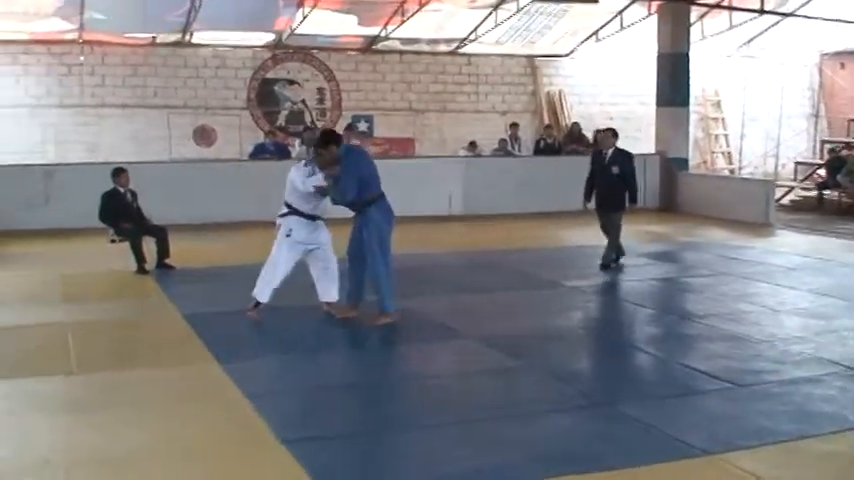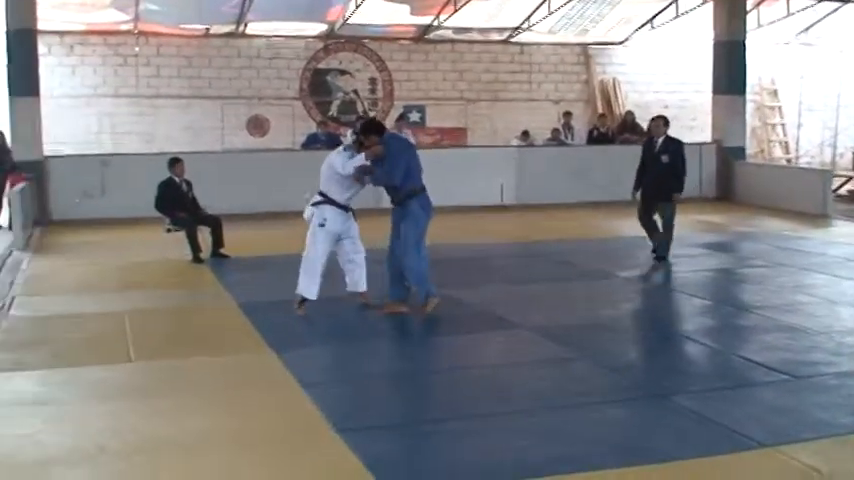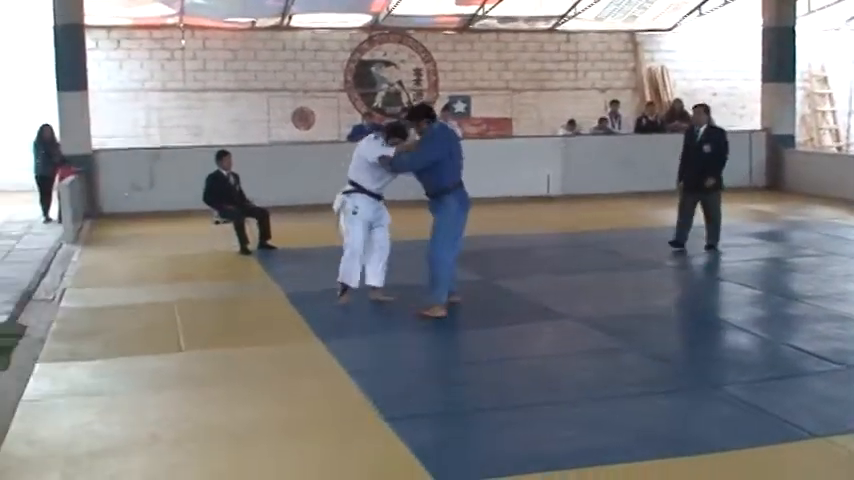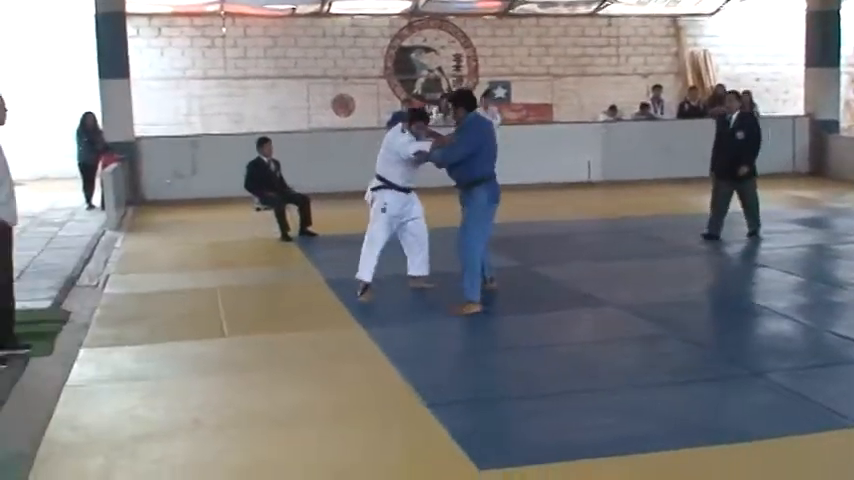
dt=0.2s
person 1, frame 1
left shoulder: (352, 159)
right shoulder: (349, 154)
left elbow: (345, 195)
left wrist: (329, 191)
right wrist: (329, 171)
left hip: (376, 214)
right hip: (366, 213)
left knee: (378, 262)
right knee: (355, 259)
left ankle: (388, 311)
right ankle: (352, 306)
person 1, frame 2
left shoulder: (397, 147)
right shoulder: (392, 145)
left elbow: (392, 177)
left wrist: (371, 171)
left hip: (414, 207)
right hip: (403, 206)
left knee: (406, 254)
right knee: (395, 255)
left ankle: (429, 295)
right ankle: (399, 301)
person 1, frame 3
left shoulder: (440, 138)
right shoulder: (440, 134)
left elbow: (413, 162)
right elbow: (421, 157)
left wrist: (390, 161)
right wrist: (408, 149)
left hip: (451, 201)
right hip: (445, 199)
left knee: (440, 251)
right knee: (443, 249)
left ankle: (439, 304)
right ankle: (449, 293)
person 1, frame 4
left shoulder: (473, 128)
right shoulder: (478, 124)
left elbow: (448, 156)
right elbow: (456, 145)
left wrist: (431, 152)
right wrist: (442, 142)
left hip: (480, 193)
right hip: (477, 191)
left knee: (469, 244)
right knee: (476, 241)
left ankle: (472, 300)
right ankle: (487, 279)
person 2, frame 1
right shoulder: (300, 170)
right elbow: (306, 185)
left hip: (314, 224)
right hip: (294, 223)
left knee: (327, 263)
right knee: (279, 263)
left ankle: (329, 302)
right ankle: (258, 302)
person 2, frame 2
left shoulder: (360, 162)
right shoulder: (339, 156)
right elbow: (348, 168)
right wrist: (368, 156)
left hip: (344, 214)
right hip: (325, 212)
left knee: (354, 254)
right knee: (316, 255)
left ankle: (360, 293)
right ankle: (304, 298)
person 2, frame 3
left shoulder: (392, 154)
right shoulder: (369, 143)
right elbow: (380, 155)
left hip: (375, 202)
right hip: (356, 200)
left knee: (380, 246)
right knee: (355, 244)
left ankle: (375, 289)
right ankle: (346, 286)
person 2, frame 4
left shoulder: (417, 139)
right shoulder: (396, 136)
right elbow: (412, 150)
right wrist: (434, 144)
left hip: (407, 196)
right hip: (386, 195)
left knee: (418, 235)
right knee: (375, 240)
left ankle: (417, 277)
right ankle: (364, 285)
person 3, frame 1
left shoulder: (625, 156)
right shoulder: (596, 155)
left elbow: (631, 180)
right elbow: (591, 177)
left wrist: (632, 200)
right wrist: (587, 197)
left hip: (616, 201)
right hip: (601, 200)
left knee: (612, 231)
right knee: (606, 228)
left ankle: (608, 260)
right ankle: (618, 251)
person 3, frame 2
left shoulder: (676, 145)
right shoulder: (647, 143)
left elbow: (681, 169)
right elbow: (642, 166)
left wrist: (678, 190)
right wrist: (636, 187)
left hip: (667, 192)
right hip: (649, 190)
left knee: (667, 222)
right knee: (644, 217)
left ankle: (663, 252)
right ankle: (658, 242)
person 3, frame 3
left shoulder: (718, 133)
right shoulder: (689, 133)
left elbow: (722, 157)
right elbow: (684, 157)
left wrist: (713, 176)
right wrist: (680, 178)
left hip: (709, 181)
right hip: (690, 181)
left knee: (712, 214)
right knee: (684, 210)
left ankle: (712, 242)
right ankle: (680, 239)
person 3, frame 4
left shoulder: (750, 120)
right shoulder: (721, 120)
left elbow: (755, 144)
left wrist: (746, 164)
right wrist: (714, 167)
left hip: (743, 169)
right hip: (723, 169)
left knee: (749, 200)
right knee: (718, 202)
left ankle: (754, 227)
right ankle: (713, 231)
